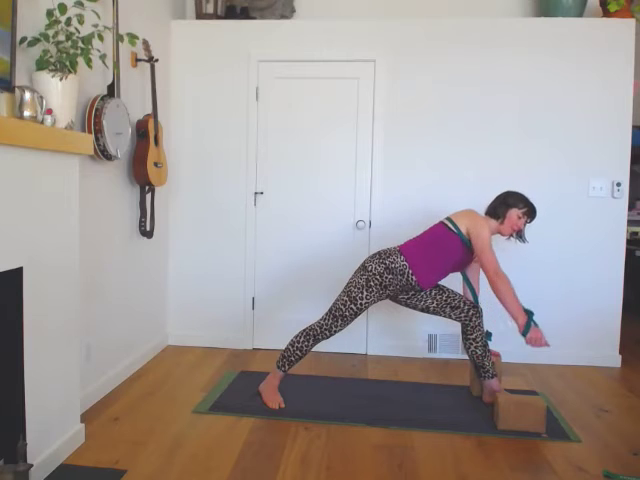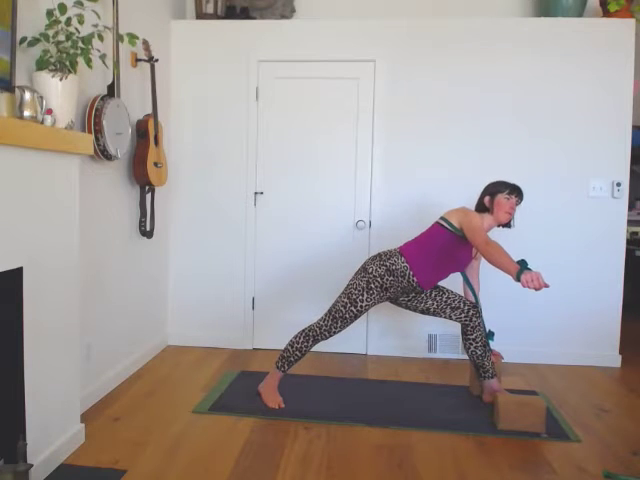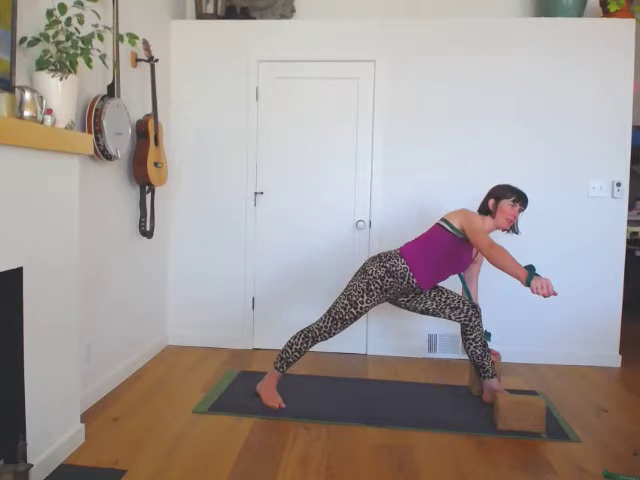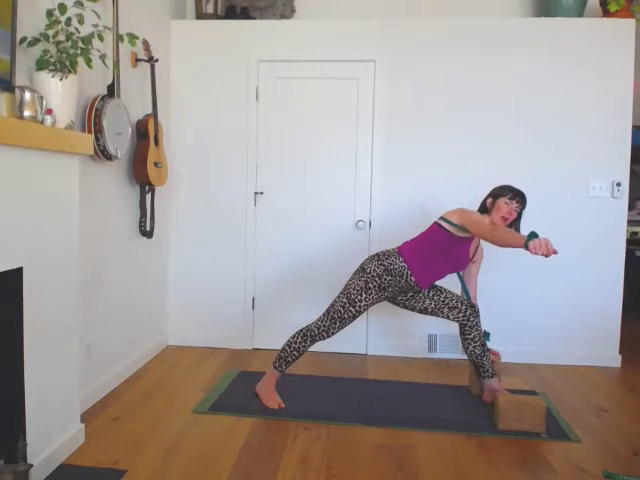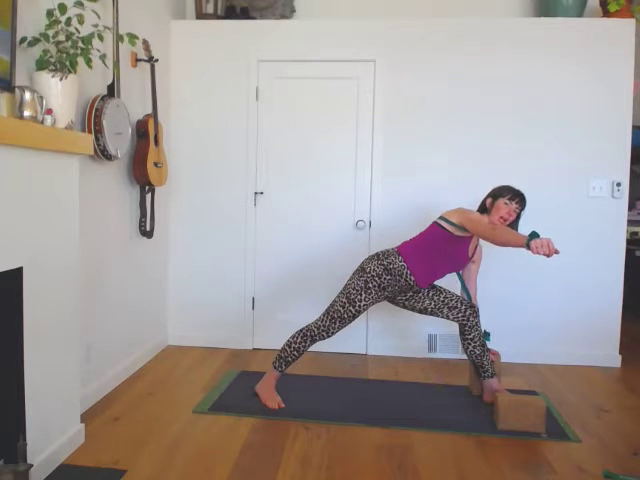
dt=1s
person 1, frame 1
left shoulder: (477, 246)
right shoulder: (475, 221)
left elbow: (470, 295)
right elbow: (496, 277)
left wrist: (479, 344)
right wrist: (525, 324)
left hip: (408, 286)
right hip: (386, 270)
left knee: (470, 311)
right knee: (329, 325)
left ankle: (490, 386)
right ankle: (271, 381)
person 1, frame 2
left shoulder: (476, 250)
right shoulder: (466, 215)
left elbow: (472, 297)
right elbow: (488, 246)
left wrist: (483, 343)
right wrist: (519, 271)
left hip: (411, 289)
right hip: (388, 271)
left knee: (469, 312)
right knee: (329, 325)
left ankle: (490, 386)
right ankle: (270, 381)
person 1, frame 3
left shoulder: (475, 253)
right shoulder: (467, 218)
left elbow: (471, 299)
right elbow: (492, 250)
left wrist: (481, 343)
right wrist: (529, 277)
left hip: (410, 290)
right hip: (387, 272)
left knee: (469, 311)
right knee: (327, 326)
left ankle: (490, 385)
right ankle: (269, 381)
person 1, frame 4
left shoulder: (476, 252)
right shoulder: (465, 215)
left elbow: (470, 300)
right elbow: (495, 234)
left wrist: (480, 343)
right wrist: (529, 241)
left hip: (409, 289)
right hip: (385, 270)
left knee: (467, 311)
right knee: (325, 326)
left ankle: (490, 385)
right ankle: (268, 381)
person 1, frame 5
left shoulder: (476, 252)
right shoulder: (464, 215)
left elbow: (469, 299)
right elbow: (495, 234)
left wrist: (480, 343)
right wrist: (530, 240)
left hip: (408, 288)
right hip: (385, 270)
left knee: (466, 311)
right knee: (326, 326)
left ankle: (490, 385)
right ankle: (268, 381)
